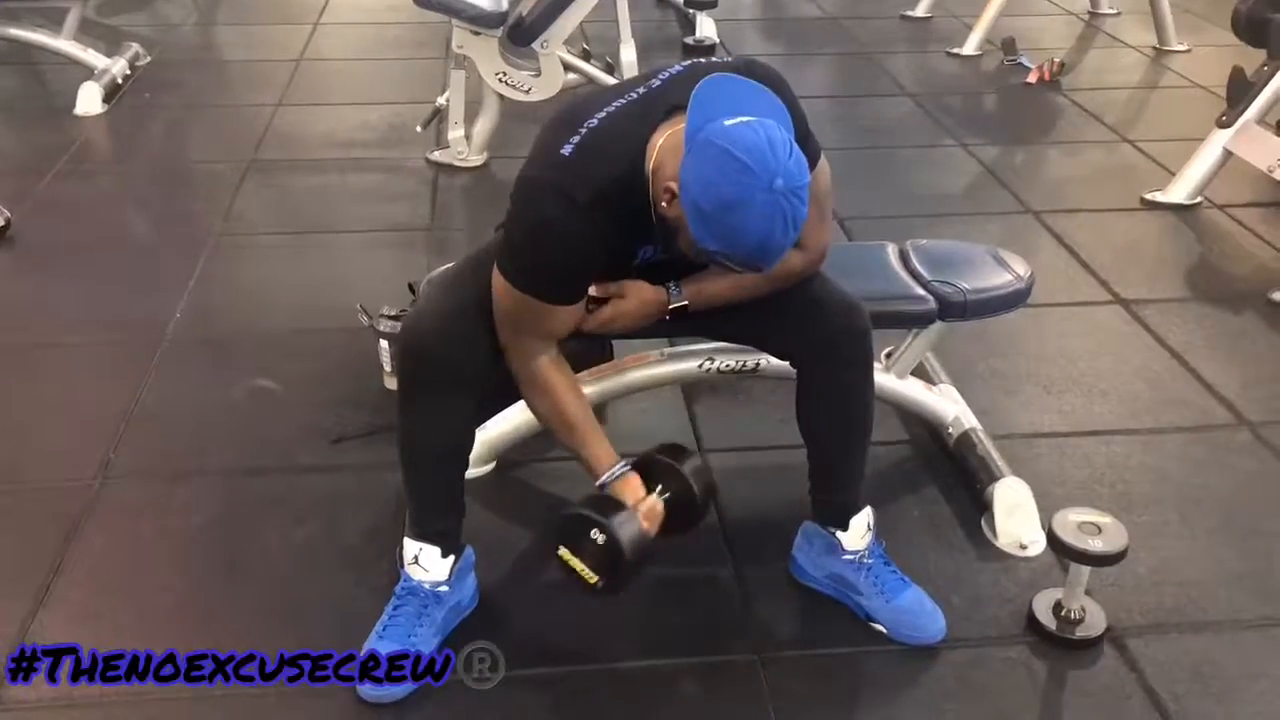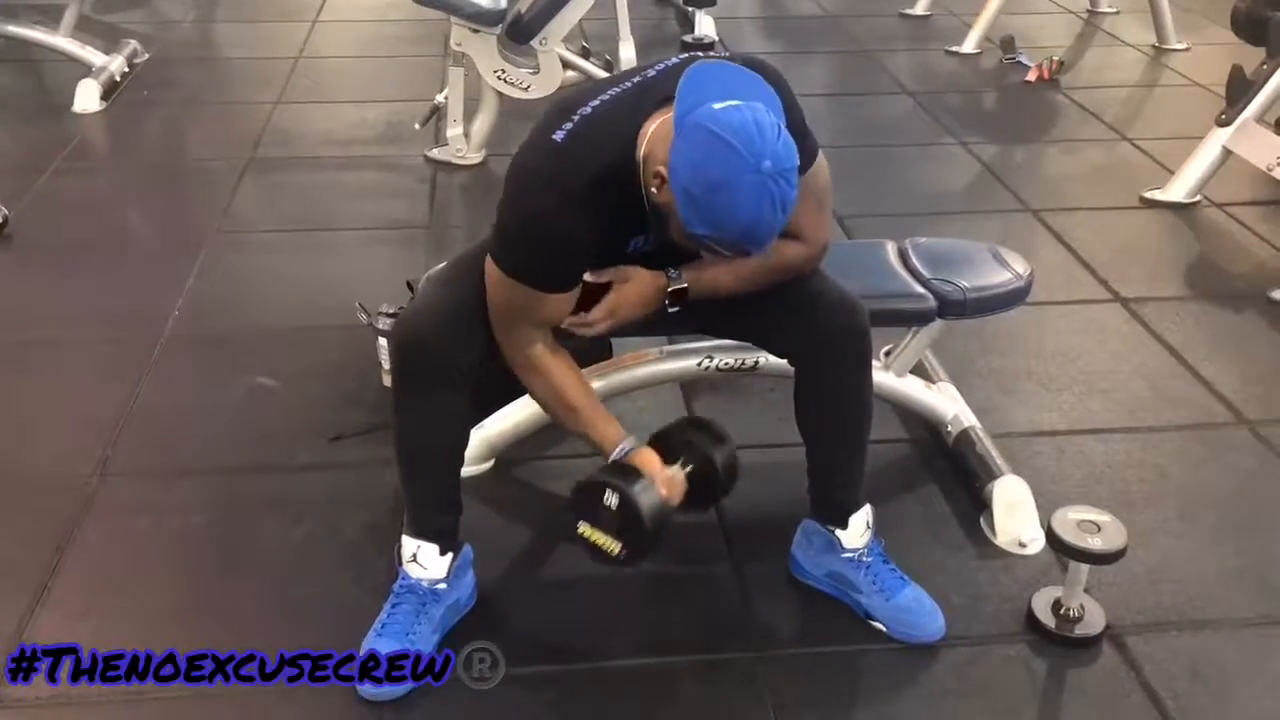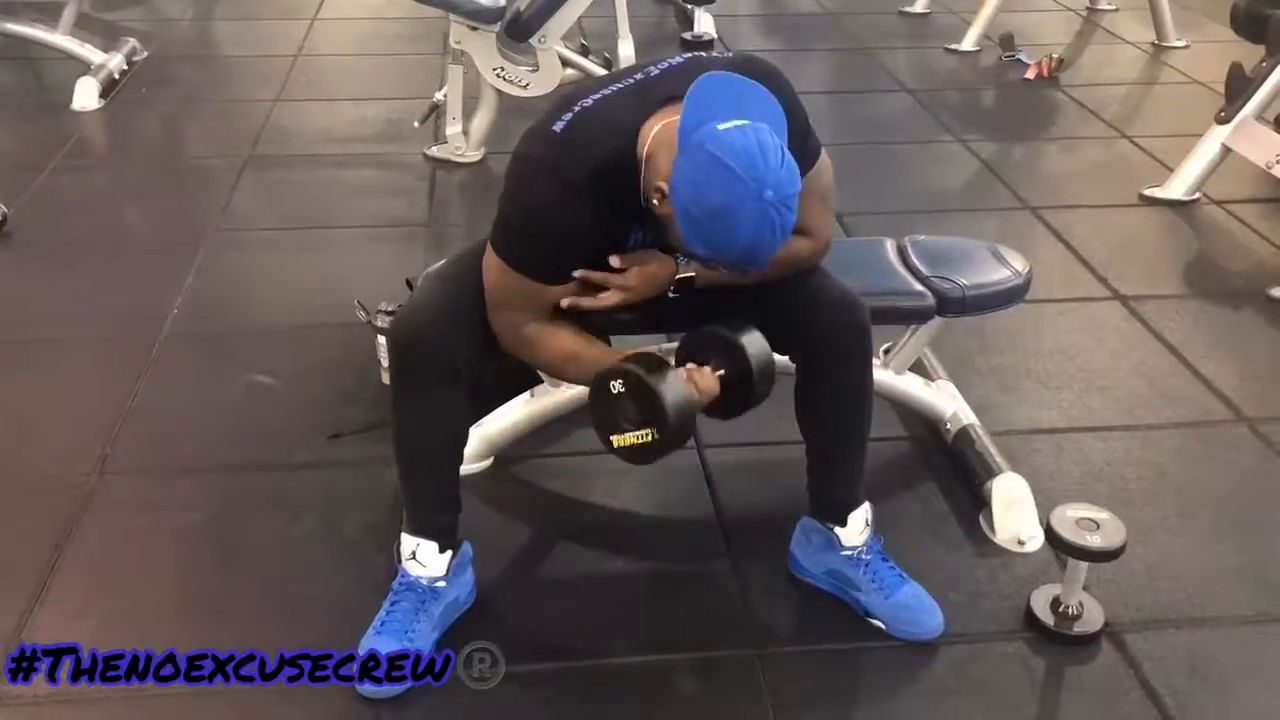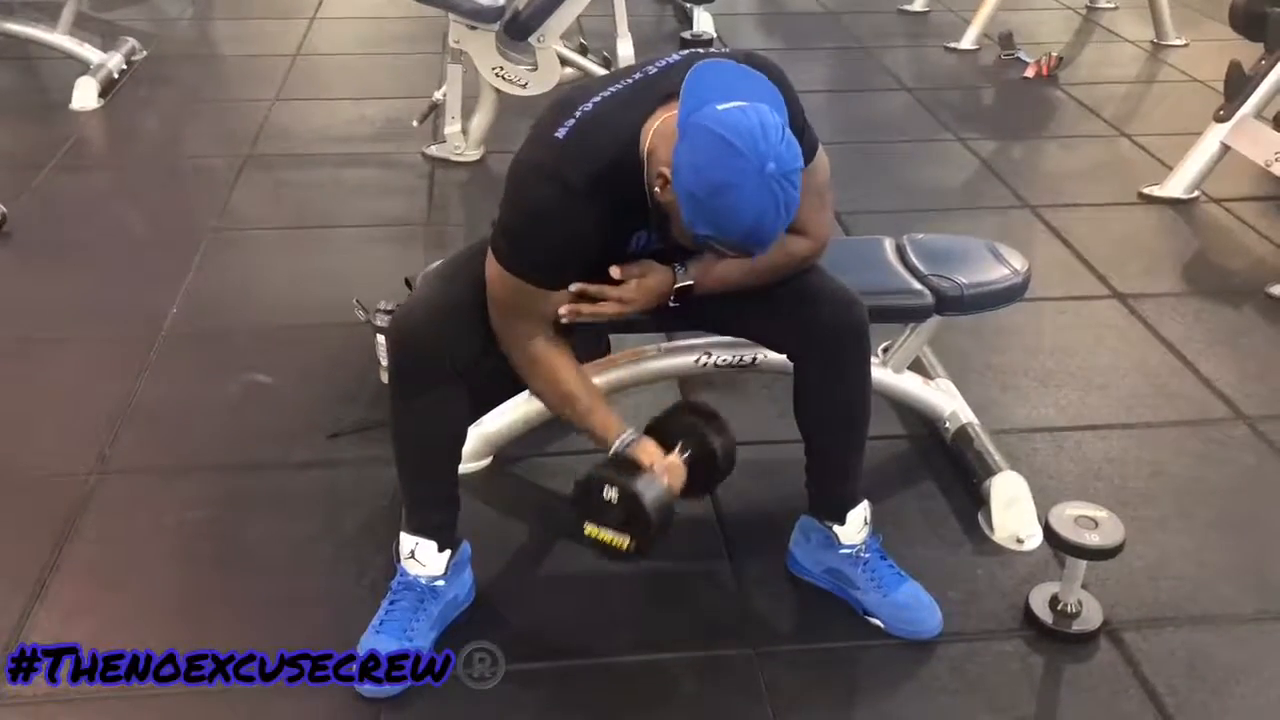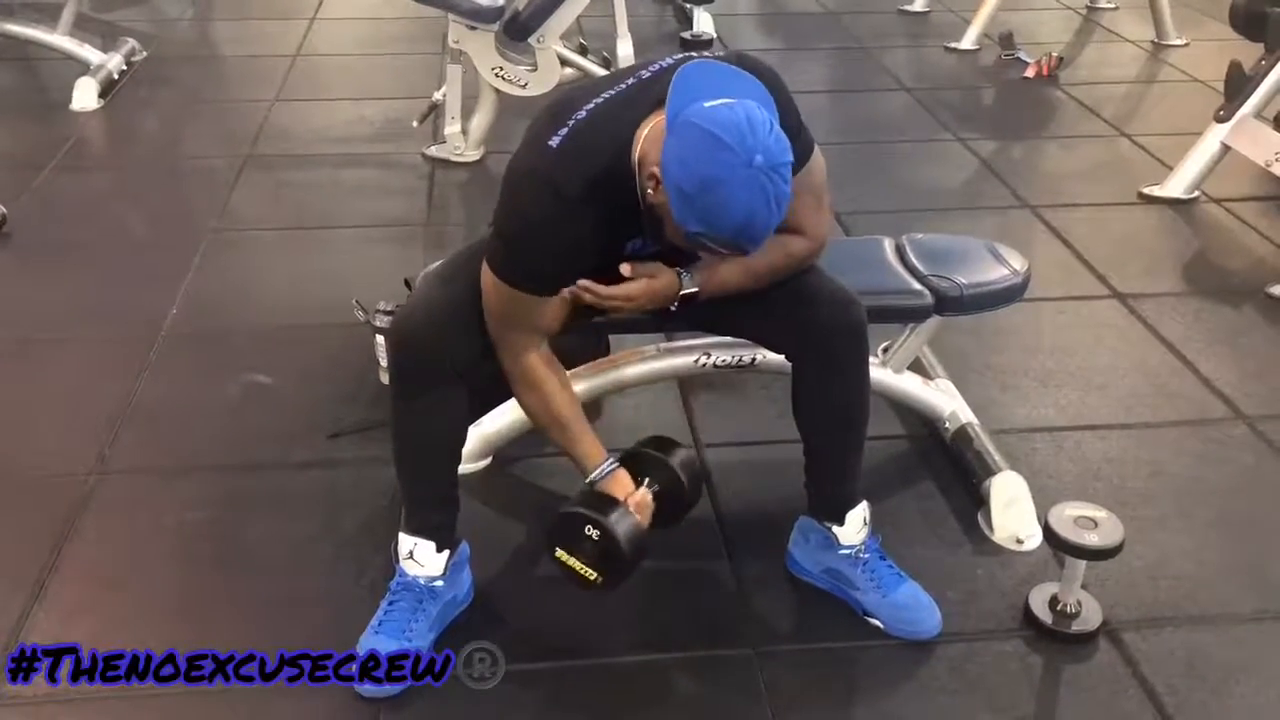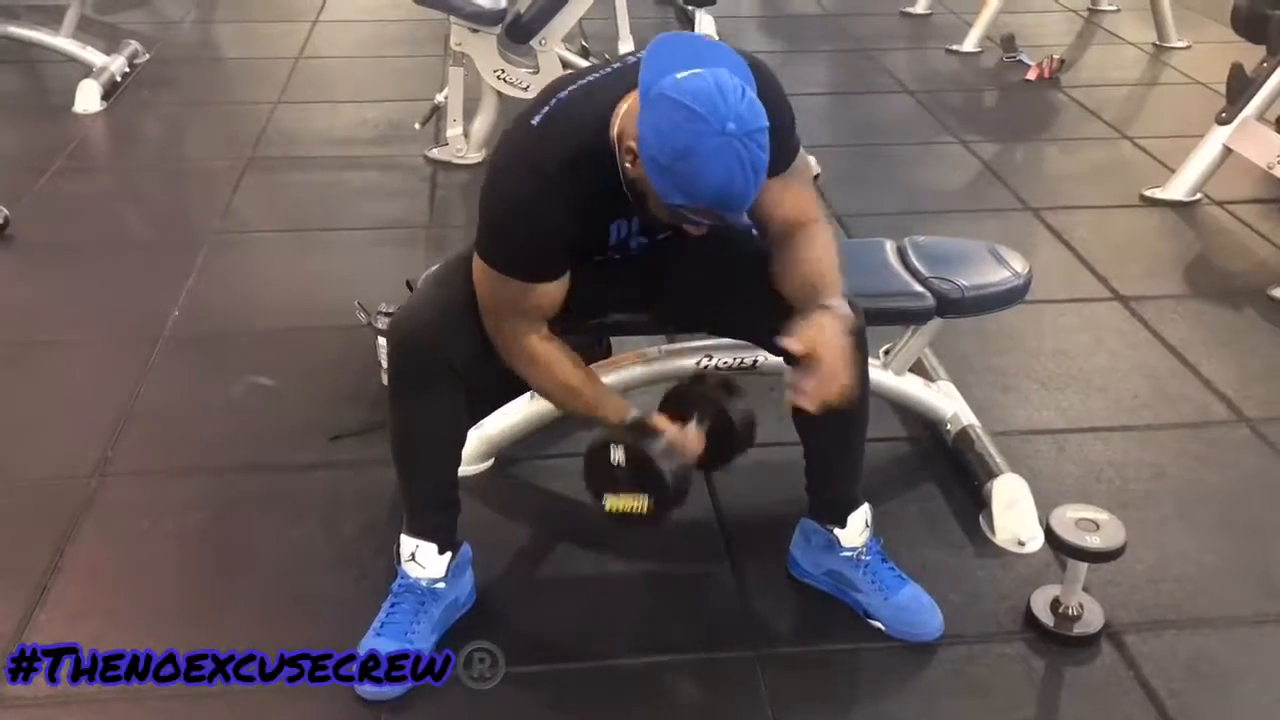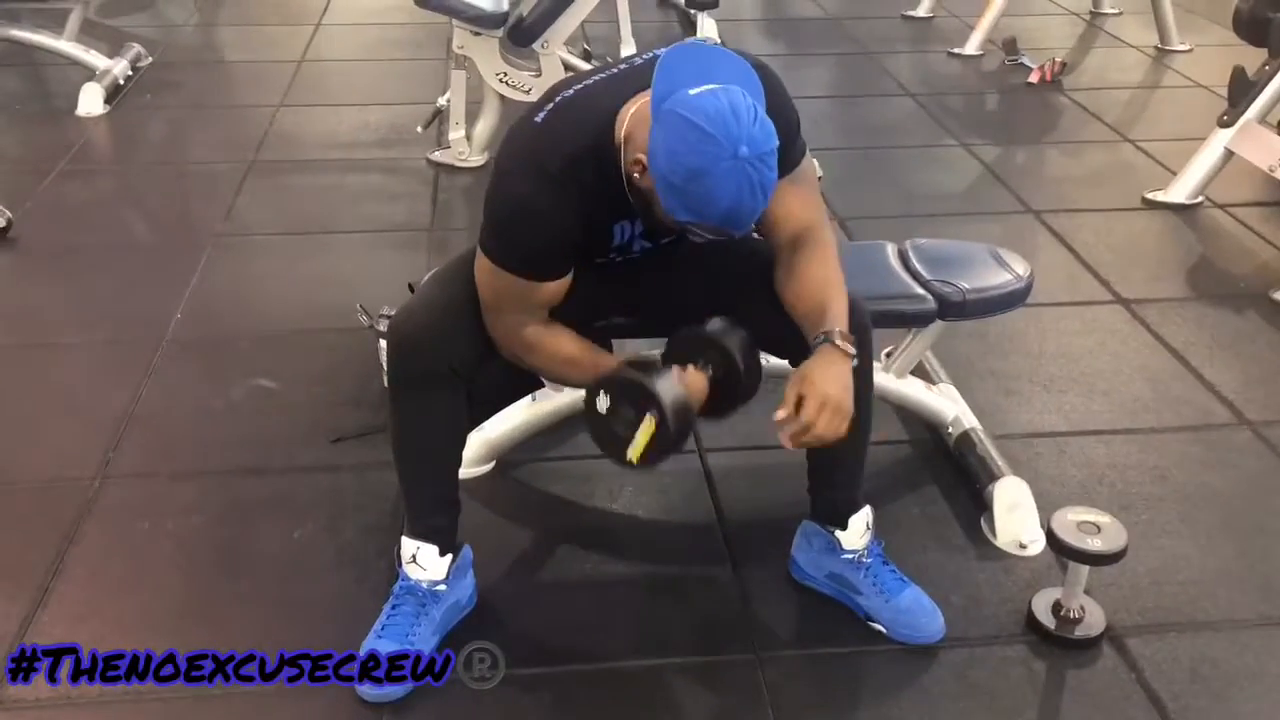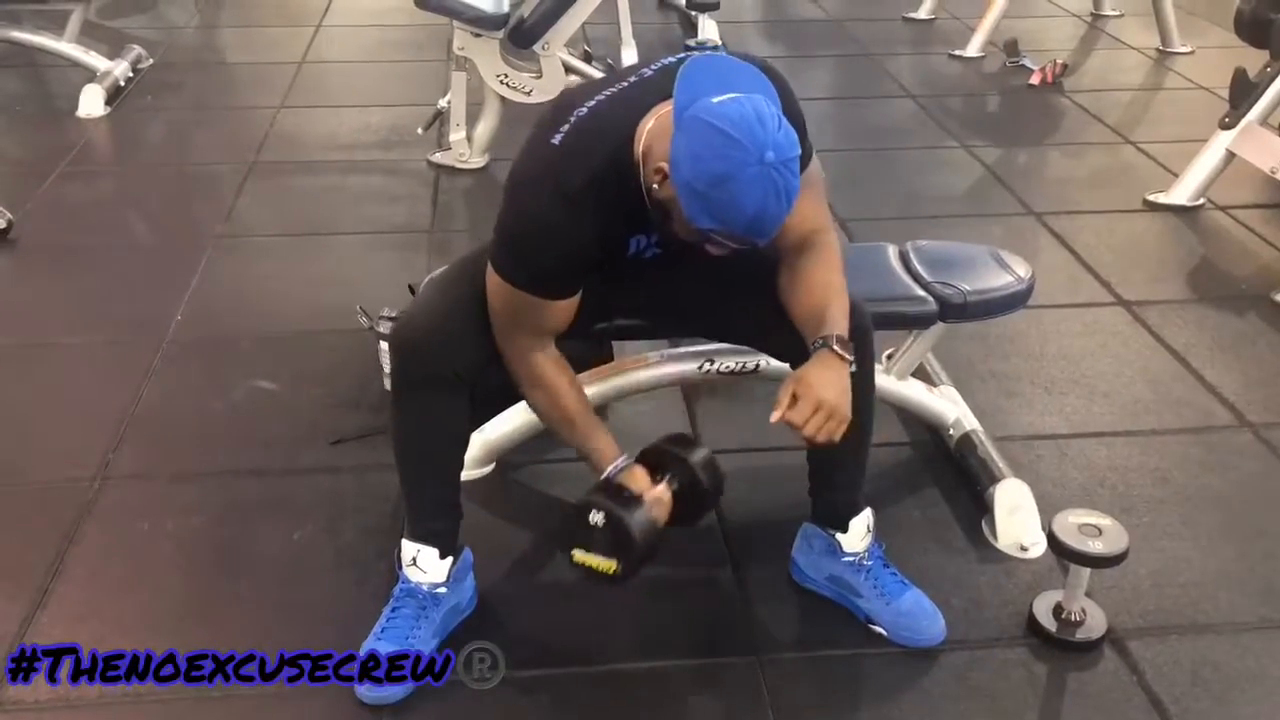
dt=0.3s
person 1, frame 1
left shoulder: (762, 112)
right shoulder: (563, 196)
left elbow: (807, 248)
right elbow: (531, 348)
left wrist: (669, 300)
right wrist: (613, 475)
left hip: (677, 281)
right hip: (568, 269)
left knee: (840, 327)
right knee: (430, 343)
left ankle: (839, 542)
right ankle: (436, 569)
person 1, frame 2
left shoulder: (760, 107)
right shoulder: (556, 180)
left elbow: (806, 241)
right elbow: (525, 338)
left wrist: (670, 287)
right wrist: (625, 454)
left hip: (673, 274)
right hip: (557, 268)
left knee: (837, 324)
right knee: (425, 339)
left ankle: (838, 541)
right ankle: (433, 568)
person 1, frame 3
left shoulder: (763, 107)
right shoulder: (556, 175)
left elbow: (812, 237)
right elbow: (518, 323)
left wrist: (680, 273)
left hip: (675, 267)
right hip: (558, 265)
left knee: (840, 322)
right knee: (423, 336)
left ankle: (838, 539)
right ankle: (432, 564)
person 1, frame 4
left shoulder: (761, 107)
right shoulder: (558, 178)
left elbow: (809, 235)
right elbow: (526, 335)
left wrist: (680, 280)
right wrist: (628, 444)
left hip: (675, 270)
right hip: (562, 267)
left knee: (836, 320)
right knee: (423, 335)
left ankle: (837, 537)
right ankle: (431, 564)
person 1, frame 5
left shoulder: (757, 106)
right shoulder: (552, 185)
left elbow: (805, 232)
right elbow: (522, 345)
left wrist: (683, 286)
right wrist: (604, 473)
left hip: (686, 277)
right hip: (561, 264)
left knee: (835, 320)
right knee: (422, 337)
left ankle: (836, 537)
right ankle: (430, 564)
person 1, frame 6
left shoulder: (747, 97)
right shoulder: (536, 165)
left elbow: (801, 222)
right elbow: (519, 332)
left wrist: (831, 314)
right wrist: (630, 425)
left hip: (677, 262)
right hip: (557, 266)
left knee: (833, 328)
right knee: (421, 339)
left ankle: (837, 539)
right ankle: (431, 565)
person 1, frame 7
left shoulder: (754, 102)
right shoulder: (540, 169)
left elbow: (803, 234)
right elbow: (516, 325)
left wrist: (832, 347)
left hip: (678, 266)
right hip: (561, 274)
left knee: (841, 321)
right knee: (419, 342)
left ankle: (838, 542)
right ankle: (432, 571)
person 1, frame 8
left shoulder: (762, 108)
right shoulder: (557, 185)
left elbow: (809, 238)
right elbow: (529, 347)
left wrist: (831, 351)
right wrist: (617, 468)
left hip: (676, 260)
right hip: (568, 272)
left knee: (845, 326)
right knee: (423, 342)
left ankle: (839, 544)
right ankle: (433, 571)
